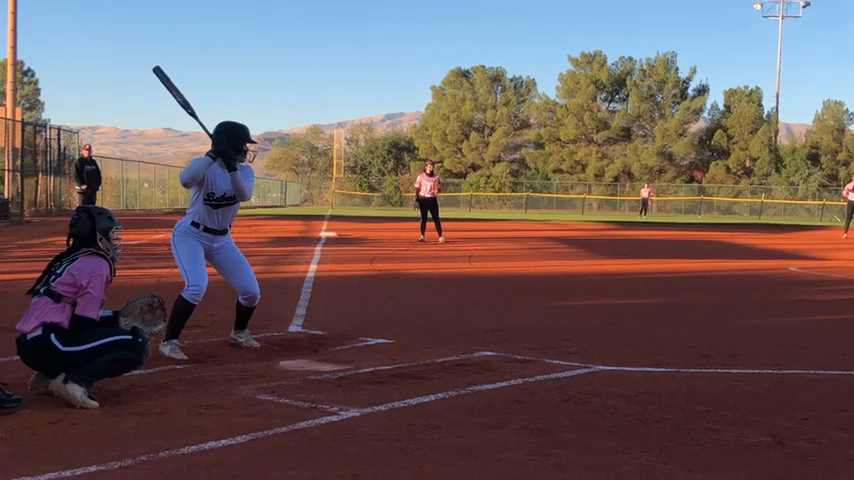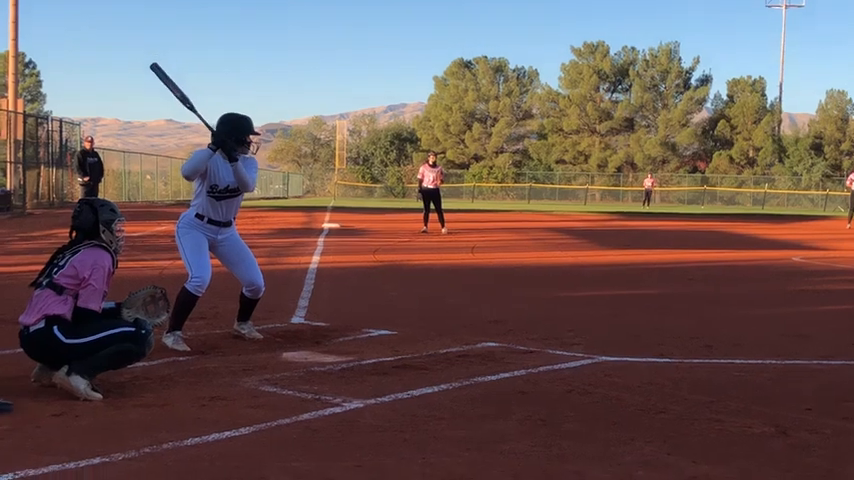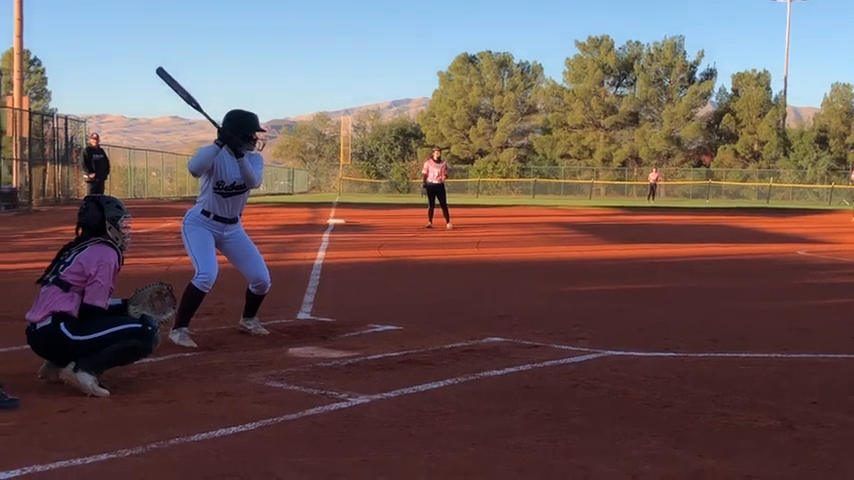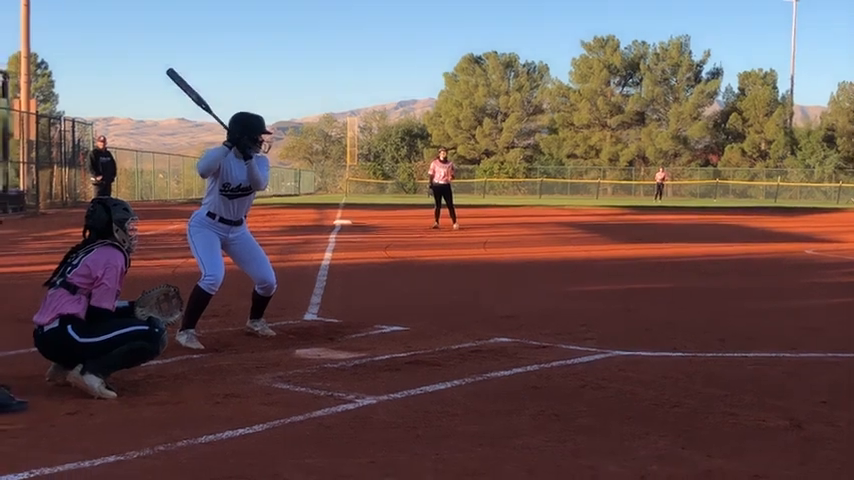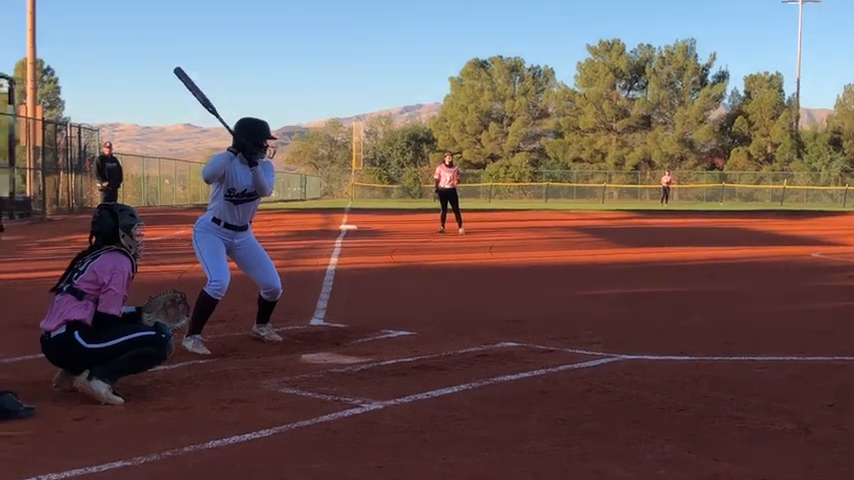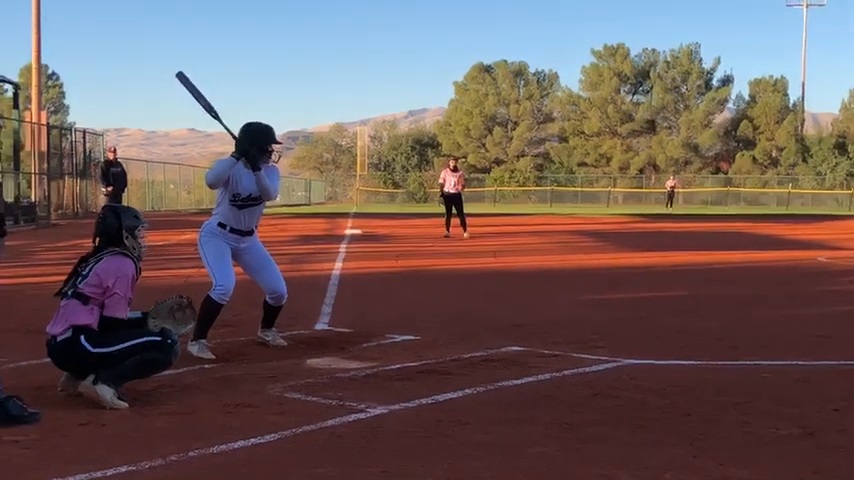
dt=0.2s
person 1, frame 1
left shoulder: (245, 170)
right shoulder: (203, 164)
left elbow: (244, 195)
right elbow: (186, 181)
left wrist: (233, 168)
right wrist: (213, 156)
left hip: (222, 238)
right hip: (190, 234)
left knee: (251, 290)
right knee: (196, 286)
left ankle: (239, 332)
right ankle: (169, 341)
person 1, frame 2
left shoulder: (249, 162)
right shoulder: (207, 157)
left elbow: (248, 186)
right elbow: (187, 173)
left wrist: (233, 159)
right wrist: (213, 147)
left hip: (226, 231)
right hip: (194, 226)
left knee: (256, 283)
right knee: (200, 279)
left ankle: (242, 323)
right ankle: (172, 333)
person 1, frame 3
left shoulder: (254, 158)
right shoulder: (214, 154)
left elbow: (253, 183)
right elbow: (194, 169)
left wrist: (239, 154)
right wrist: (219, 143)
left hip: (232, 227)
right hip: (200, 223)
left knee: (262, 279)
right knee: (207, 275)
left ankle: (248, 319)
right ankle: (179, 329)
person 1, frame 4
left shoulder: (261, 160)
right shoulder: (220, 156)
left elbow: (259, 185)
right elbow: (203, 171)
left wrist: (247, 157)
right wrist: (228, 144)
left hip: (237, 229)
right hip: (206, 225)
left knee: (267, 280)
right knee: (213, 277)
left ankle: (255, 321)
right ankle: (186, 331)
person 1, frame 5
left shoulder: (265, 166)
right shoulder: (224, 161)
left elbow: (264, 191)
right elbow: (208, 176)
left wrist: (253, 163)
right wrist: (234, 150)
left hip: (242, 234)
right hip: (210, 231)
left knee: (273, 285)
right knee: (219, 282)
left ankle: (261, 326)
right ankle: (192, 336)
person 1, frame 6
left shoulder: (270, 170)
right shoulder: (229, 166)
left elbow: (269, 195)
right elbow: (211, 182)
left wrist: (256, 168)
right wrist: (236, 156)
left hip: (248, 239)
right hip: (216, 235)
left knee: (278, 290)
right knee: (224, 286)
left ankle: (266, 330)
right ankle: (197, 341)
person 2, frame 1
left shoulder: (71, 258)
right shoulder: (98, 264)
right elbow: (82, 323)
left wrist: (119, 317)
left hip: (30, 343)
right hip: (47, 345)
right knee: (138, 344)
left ankle: (49, 375)
right ankle: (74, 380)
person 2, frame 2
left shoulder: (75, 250)
right shoulder: (100, 256)
right elbow: (84, 315)
left wrist: (122, 309)
left hip: (33, 335)
right hip: (50, 337)
right knee: (141, 336)
left ankle: (52, 367)
right ankle: (77, 373)
person 2, frame 3
left shoulder: (80, 247)
right shoulder: (106, 253)
right elbow: (90, 313)
left wrist: (128, 305)
left hip: (40, 333)
right hip: (56, 334)
right knee: (147, 332)
left ankle: (59, 364)
right ankle: (84, 369)
person 2, frame 4
left shoulder: (87, 250)
right shoulder: (112, 255)
right elbow: (97, 314)
left wrist: (135, 307)
left hip: (47, 335)
right hip: (64, 336)
right knee: (154, 334)
left ankle: (66, 366)
right ankle: (91, 371)
person 2, frame 5
left shoulder: (94, 256)
right shoulder: (119, 261)
right elbow: (104, 320)
left wrist: (141, 313)
left hip: (54, 341)
right hip: (71, 342)
left knee: (129, 326)
right knee: (161, 340)
left ankle: (74, 372)
right ankle: (98, 377)
person 2, frame 6
left shoulder: (97, 259)
right shoulder: (123, 264)
right elbow: (110, 323)
left wrist: (146, 318)
left hip: (60, 345)
right hip: (77, 346)
left knee: (133, 332)
right knee: (167, 344)
left ankle: (79, 376)
right ankle: (103, 381)
